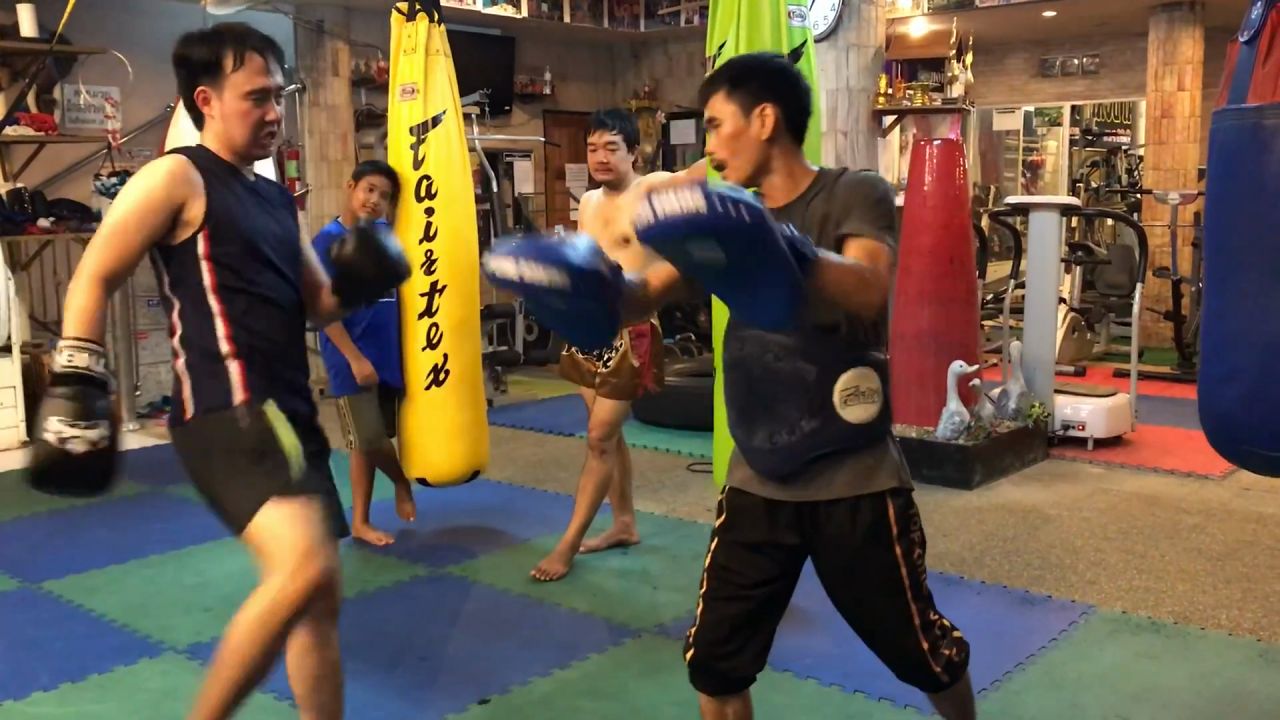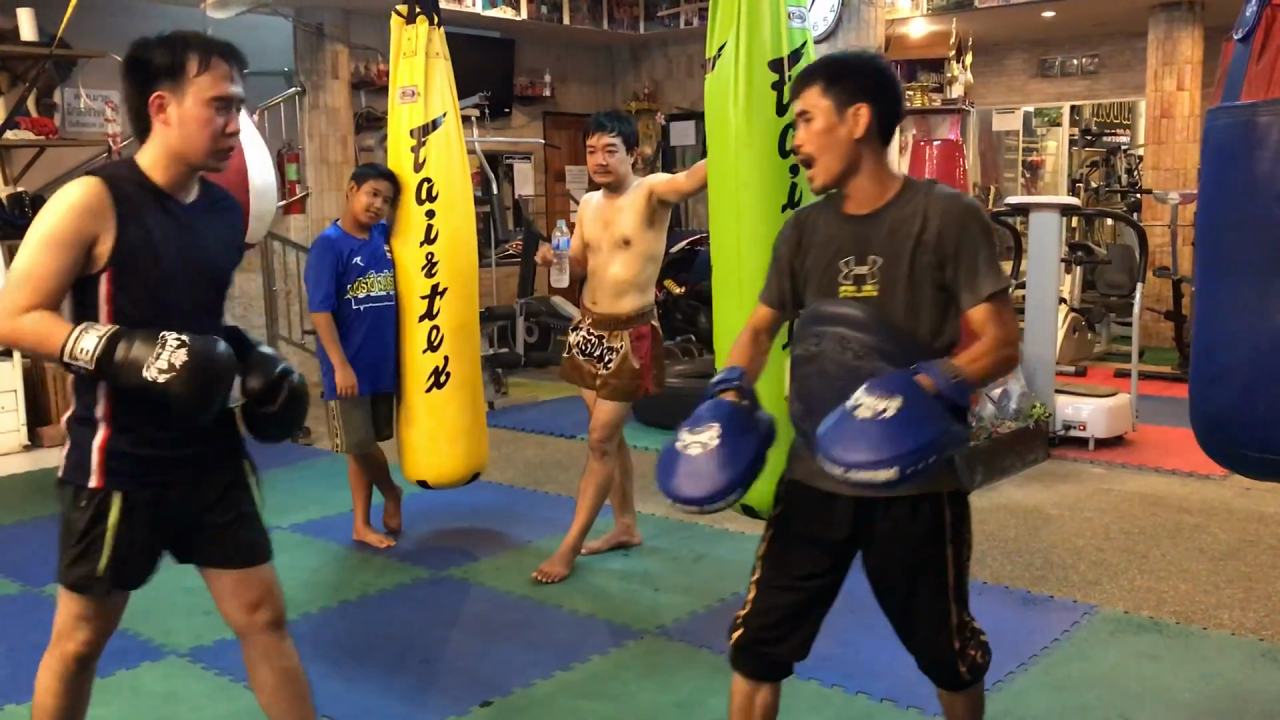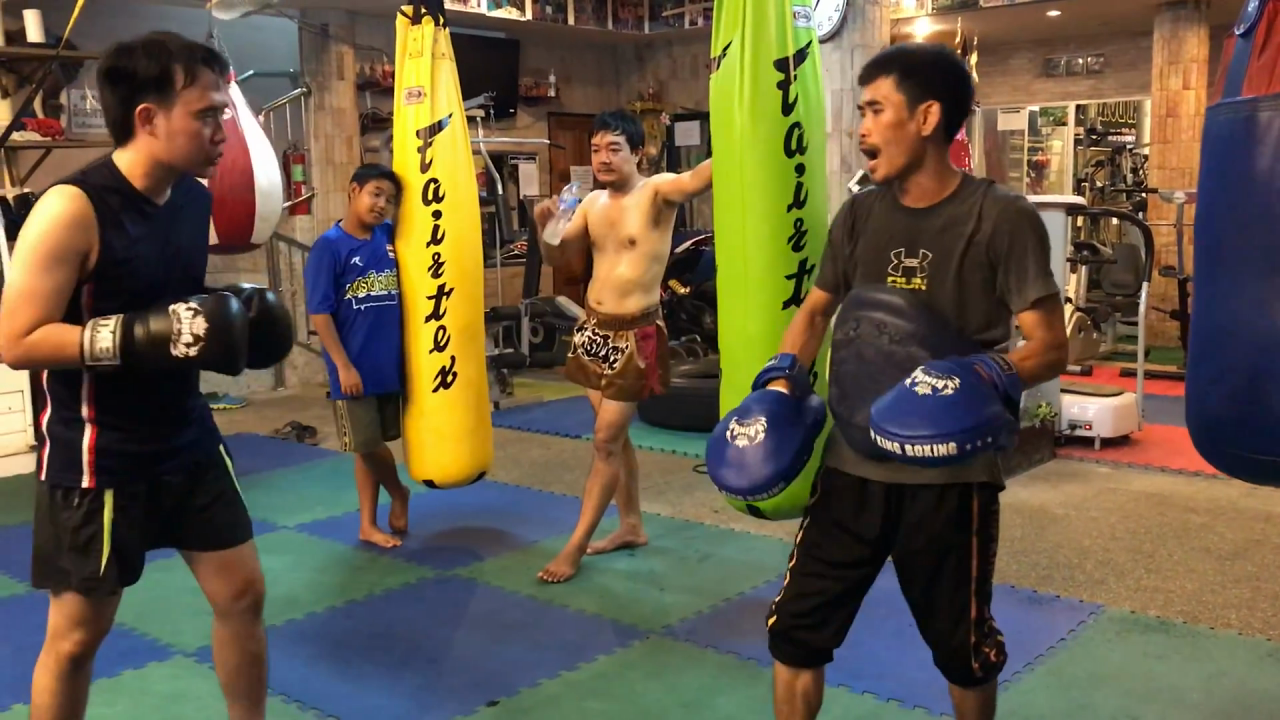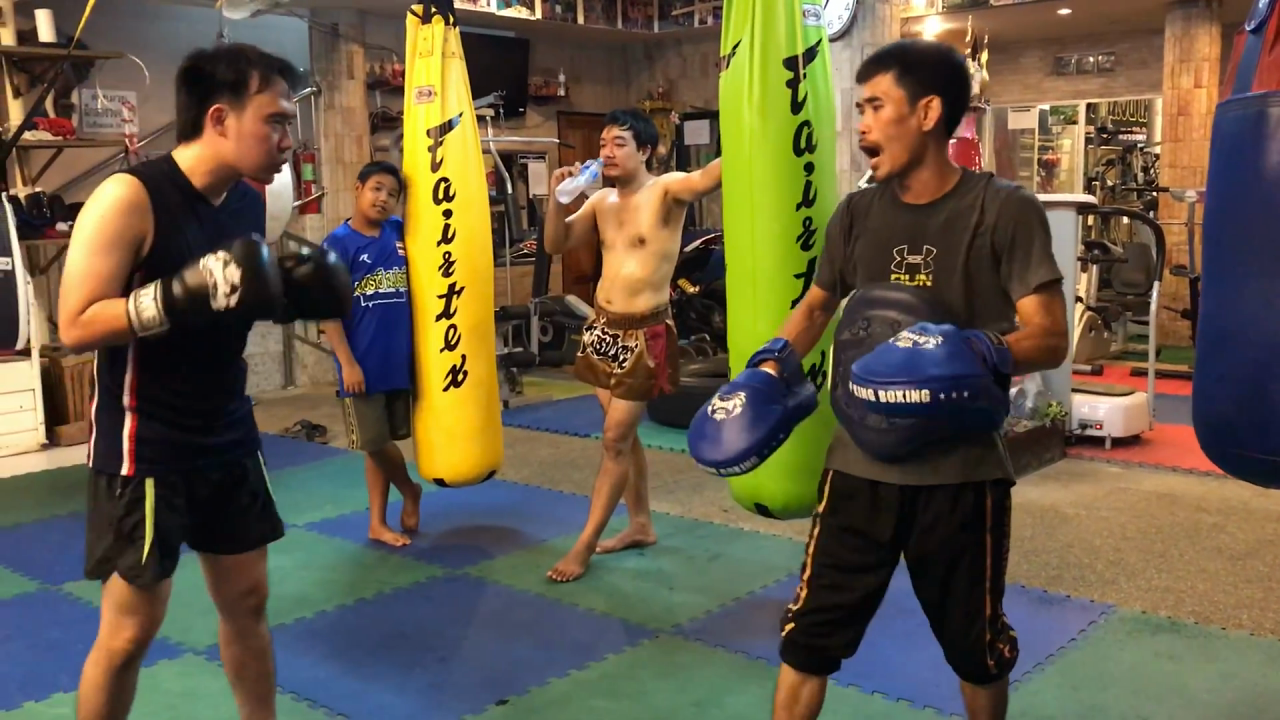
dt=0.3s
person 1, frame 1
left shoulder: (275, 198)
right shoulder: (176, 178)
left elbow: (321, 300)
right elbow: (91, 280)
left wrist: (367, 273)
right wrist: (74, 389)
left hip: (281, 413)
right hip: (230, 408)
left knee: (322, 599)
right knee: (302, 573)
person 1, frame 2
left shoulder: (226, 209)
right shoulder: (92, 200)
left wrist: (247, 356)
right wrist: (128, 354)
left hip: (210, 452)
right hip: (116, 461)
left knee: (263, 614)
right knee: (80, 639)
person 1, frame 3
left shoulder: (194, 198)
right shoulder: (72, 208)
left wrist: (228, 316)
right wrist: (146, 334)
left hip: (188, 442)
right hip: (97, 457)
left knee: (243, 596)
right knee: (76, 637)
person 1, frame 4
left shoulder: (245, 204)
right shoulder: (128, 197)
right elbow: (77, 325)
left wrist: (291, 293)
right wrist: (185, 288)
left hip: (227, 440)
right hip: (143, 448)
left knee: (246, 600)
right knee: (130, 629)
person 2, frame 1
left shoulder: (857, 194)
left elbow: (867, 291)
right elbow: (644, 292)
left hip: (855, 477)
right hip: (759, 480)
left knee: (925, 653)
right knee: (713, 662)
person 2, frame 2
left shoulder: (947, 217)
right shoulder: (803, 229)
left elbow: (1001, 343)
right elbow: (761, 327)
left wrist: (930, 391)
left hip: (917, 481)
right hip: (817, 475)
left knee: (948, 652)
right knee: (758, 643)
person 2, frame 3
left shoulder: (1002, 218)
right shoulder: (857, 215)
left elbow: (1049, 348)
right elbow: (816, 310)
right wrist: (778, 384)
left hip: (952, 475)
right hip: (853, 464)
left knee: (963, 647)
right knee: (795, 630)
person 2, frame 4
left shoulder: (1004, 210)
right shoulder: (856, 214)
left elbow: (1050, 336)
right elbow: (816, 305)
left wrist: (975, 354)
right wrist: (773, 367)
left hip: (961, 468)
right hip: (862, 463)
left knee: (978, 645)
right knee: (811, 633)
person 3, frame 1
left shoulder: (652, 190)
right shoulder: (588, 202)
left elbow: (693, 177)
left hip: (631, 332)
left knee: (599, 438)
right knee: (606, 430)
left ankle: (570, 544)
right ankle: (623, 523)
person 3, frame 2
left shoulder: (652, 191)
right shoulder: (587, 204)
left elbow: (695, 177)
right wrist: (551, 257)
left hip: (630, 334)
right hip: (589, 329)
left knee: (599, 440)
right knee: (608, 433)
left ankle: (570, 546)
right ankle: (626, 525)
person 3, frame 3
left shoulder: (658, 191)
right shoulder: (592, 202)
left elbow: (701, 177)
right elbow: (559, 256)
right wrist: (547, 226)
left hip: (636, 334)
right hip: (594, 329)
left knee: (606, 440)
right knee: (614, 434)
left ankle: (575, 545)
right ankle: (631, 525)
person 3, frame 4
left shoulder: (667, 190)
right shoulder: (601, 200)
left elbow: (711, 175)
right elbow: (555, 244)
right wrist: (558, 195)
left hip: (645, 333)
right hip: (603, 328)
left knee: (614, 439)
right knee: (622, 433)
left ankle: (584, 545)
right ankle: (640, 524)
person 4, frame 1
right shoulder: (330, 239)
right wrist: (355, 358)
left hip: (386, 356)
right hip: (352, 362)
left knee: (371, 441)
right knee: (369, 439)
left ankle: (361, 521)
right ankle: (402, 486)
person 4, frame 2
left shoulder: (386, 237)
right shoulder: (329, 245)
right elbow: (320, 311)
right wrist: (340, 366)
left hip: (383, 363)
right hip: (350, 367)
left knee: (367, 444)
right knee: (359, 445)
left ankle: (362, 525)
right ankle: (391, 492)
person 4, frame 3
left shoulder: (390, 236)
right shoulder: (329, 246)
right elbow: (319, 312)
right wrist: (343, 365)
left hip: (389, 363)
right hip: (355, 367)
left knee: (374, 443)
right knee: (367, 443)
left ankle: (368, 524)
right ankle: (398, 492)
person 4, frame 4
left shoulder: (401, 233)
right shoulder: (337, 244)
right wrist: (347, 363)
left hip: (398, 360)
right hip: (363, 364)
left knee: (383, 441)
right knee: (375, 442)
left ankle: (378, 523)
right ankle: (409, 490)
